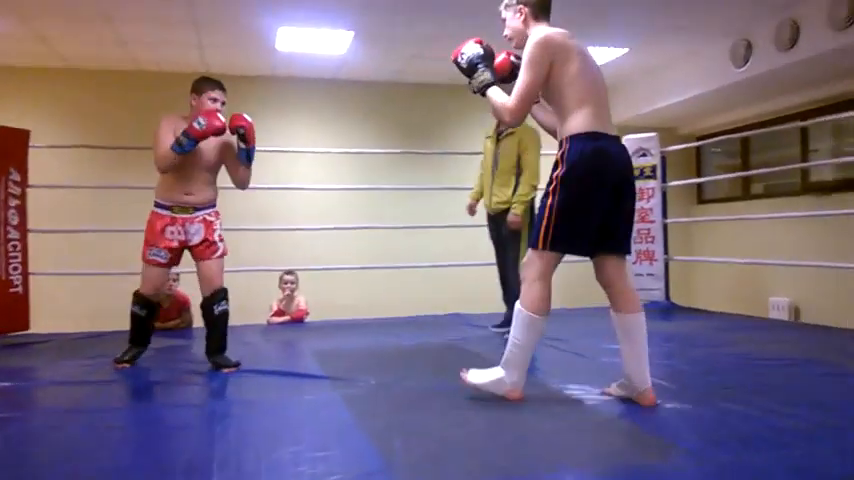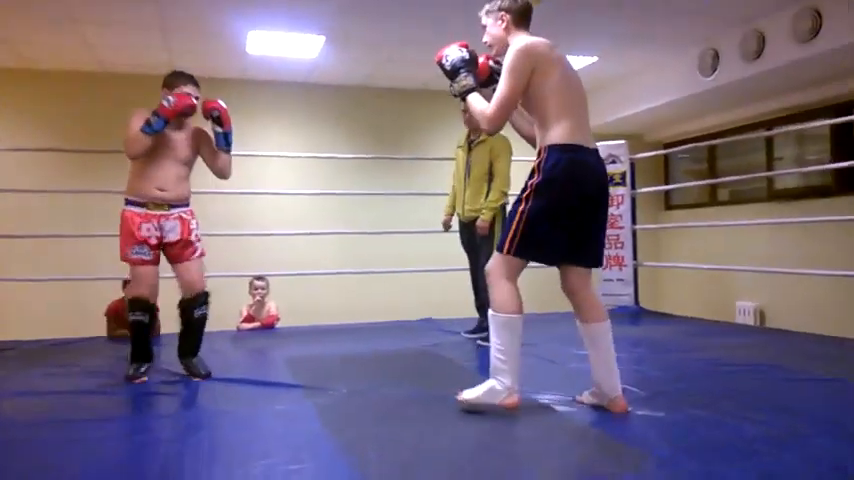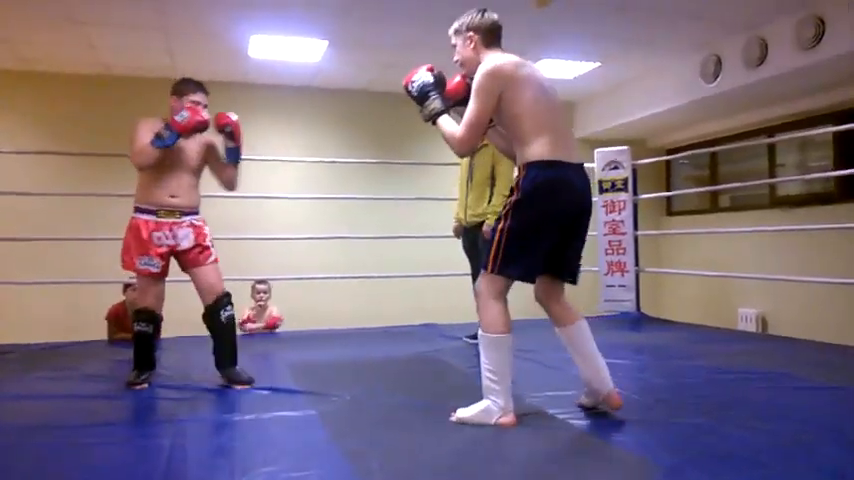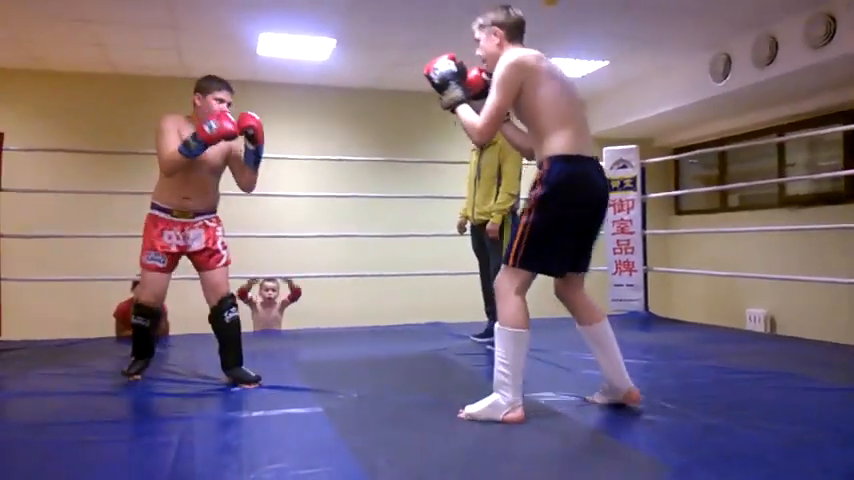
dt=0.3s
person 1, frame 1
left shoulder: (542, 40)
right shoulder: (570, 46)
left elbow: (512, 115)
left wrist: (484, 80)
right wrist: (523, 87)
left hip: (584, 158)
right hip: (614, 157)
left knee: (537, 267)
right knee: (613, 276)
left ankle: (511, 376)
right ankle: (639, 383)
person 1, frame 2
left shoulder: (523, 49)
right shoulder: (548, 55)
left elbow: (491, 122)
left wrist: (465, 84)
right wrist: (495, 89)
left hip: (561, 167)
right hip: (590, 168)
left knee: (500, 270)
right knee: (579, 286)
left ankle: (504, 384)
right ankle: (610, 391)
person 1, frame 3
left shoulder: (492, 70)
right shoulder: (525, 71)
left elbow: (463, 144)
left wrist: (435, 107)
right wrist: (484, 118)
left hip: (543, 184)
right hip: (575, 184)
left knee: (490, 290)
right knee: (550, 294)
left ankle: (498, 405)
right ankle: (602, 387)
person 1, frame 4
left shoulder: (514, 62)
right shoulder: (544, 67)
left elbow: (481, 134)
left wrist: (454, 96)
right wrist: (498, 111)
left hip: (563, 179)
right hip: (591, 179)
left knee: (509, 285)
right knee: (570, 288)
left ankle: (508, 400)
right ankle: (621, 385)
person 2, frame 1
left shoulder: (224, 140)
right shoulder: (171, 125)
left elbow: (242, 182)
right elbow: (163, 165)
left wrist: (246, 144)
right wrist: (192, 134)
left hip: (205, 219)
right hip: (166, 216)
left knee: (214, 288)
right knee: (150, 289)
left ankle: (216, 352)
right ankle: (137, 343)
person 2, frame 2
left shoulder: (197, 134)
right shoulder: (142, 117)
left elbow: (224, 171)
right elbow: (132, 150)
left wrist: (223, 129)
right wrist: (161, 116)
left hip: (179, 217)
right hip: (139, 214)
left knee: (195, 290)
right knee: (143, 292)
left ankle: (189, 354)
right ankle: (141, 359)
person 2, frame 3
left shoulder: (205, 141)
right shoulder: (149, 127)
left elbow: (230, 183)
right elbow: (140, 161)
left wrist: (232, 142)
right wrist: (173, 130)
left hip: (190, 225)
right hip: (149, 223)
left knee: (216, 295)
right knee: (149, 301)
left ankle: (228, 365)
right ankle: (143, 366)
person 2, frame 4
left shoulder: (229, 140)
right shoulder: (172, 123)
left elbow: (247, 185)
right elbow: (167, 167)
left wrist: (254, 146)
right wrist: (200, 138)
left hip: (205, 225)
right hip: (164, 221)
left knee: (221, 297)
right knee: (149, 297)
left ankle: (234, 365)
right ankle: (141, 355)
person 3, frame 1
left shoulder: (526, 133)
right shoulder: (491, 137)
left elbow: (530, 175)
left wrist: (518, 208)
right wrist: (475, 197)
left hip: (514, 211)
right hip: (494, 211)
left knee: (517, 266)
right knee: (504, 266)
right ankle: (511, 315)
person 3, frame 2
left shoulder: (497, 142)
right shoulder: (462, 146)
left elbow: (501, 183)
left wrist: (486, 214)
right wrist: (449, 211)
left hip: (488, 219)
right hip: (466, 219)
left knee: (489, 273)
right knee: (476, 273)
right ankle: (484, 321)
person 3, frame 3
left shoulder: (497, 147)
left elbow: (503, 187)
left wrist: (491, 219)
right wrist: (458, 218)
left hip: (490, 223)
right hip: (470, 224)
right knee: (478, 278)
person 3, frame 4
left shoulder: (506, 144)
right shoulder: (476, 149)
left elbow: (510, 186)
left wrist: (496, 218)
right wrist: (464, 215)
left hip: (499, 222)
right hip: (479, 222)
left knee: (500, 276)
right knee: (487, 277)
right ankle: (493, 324)
